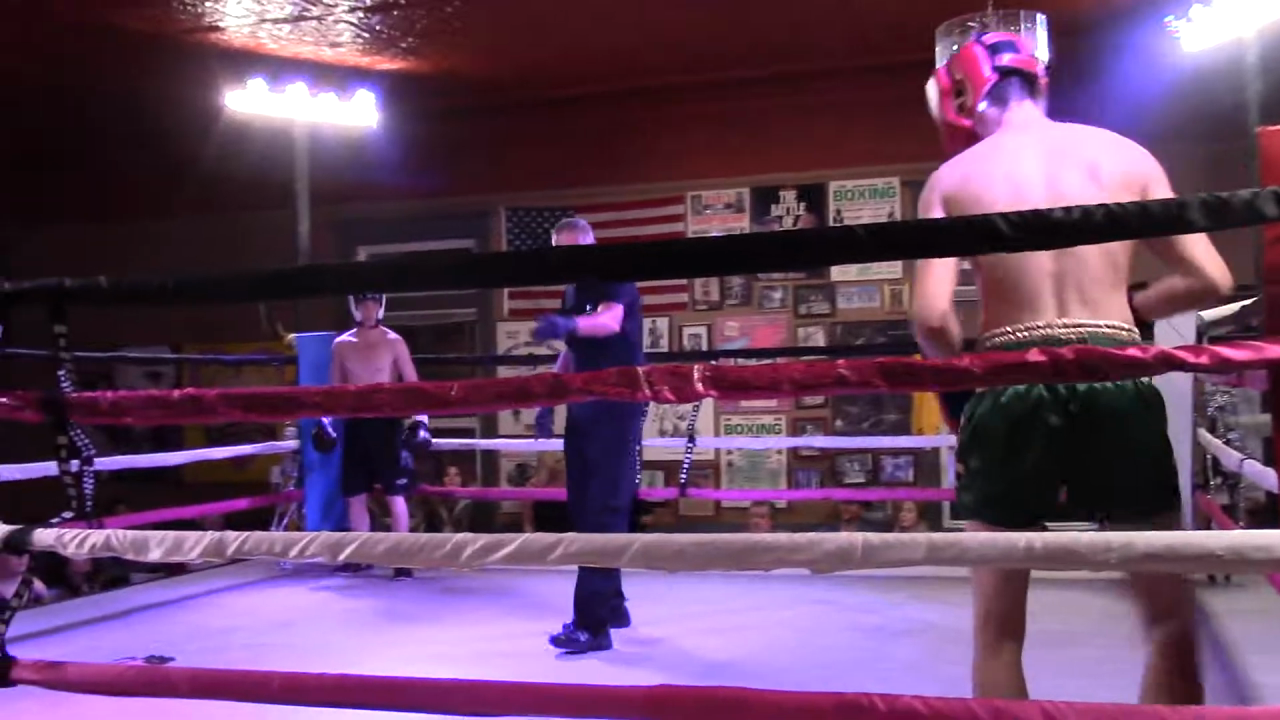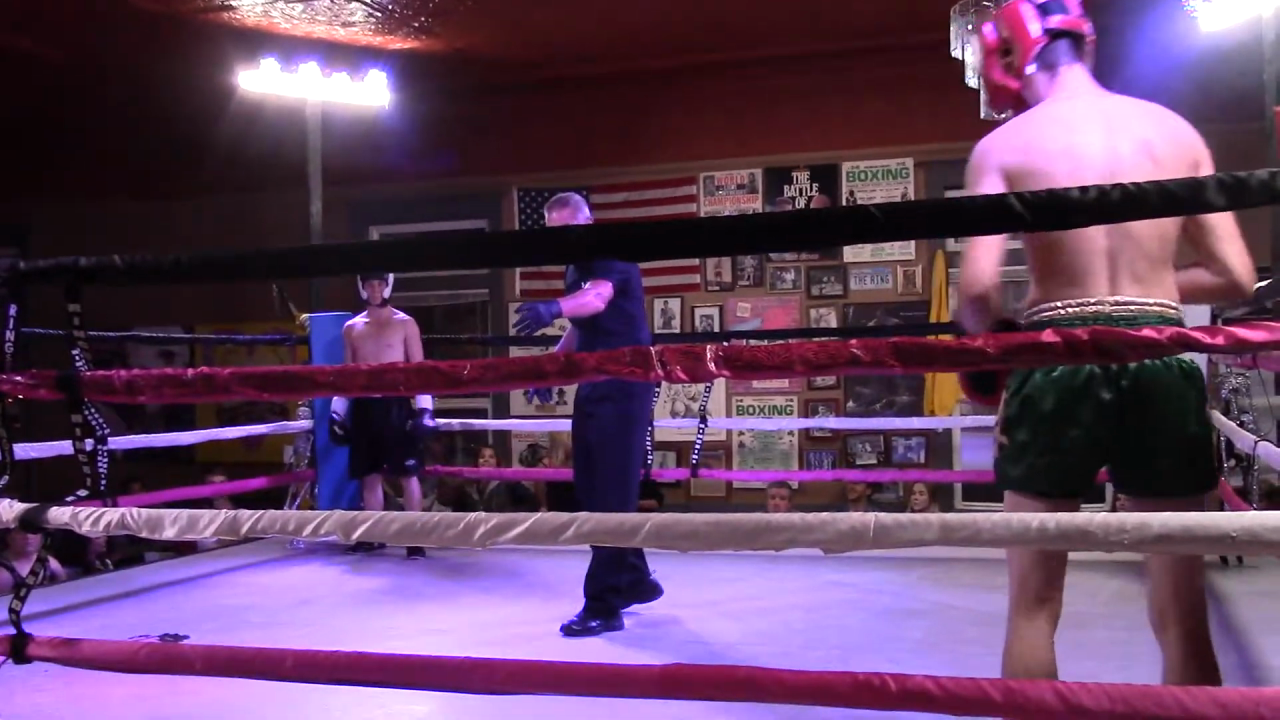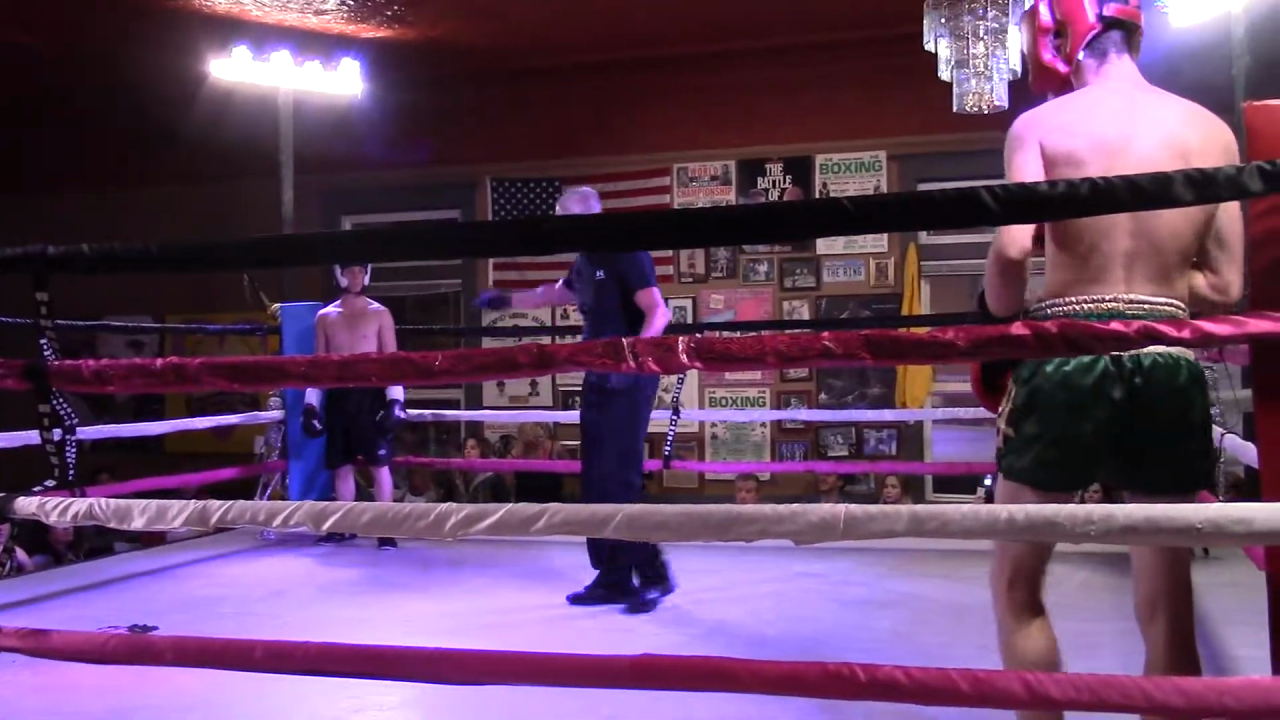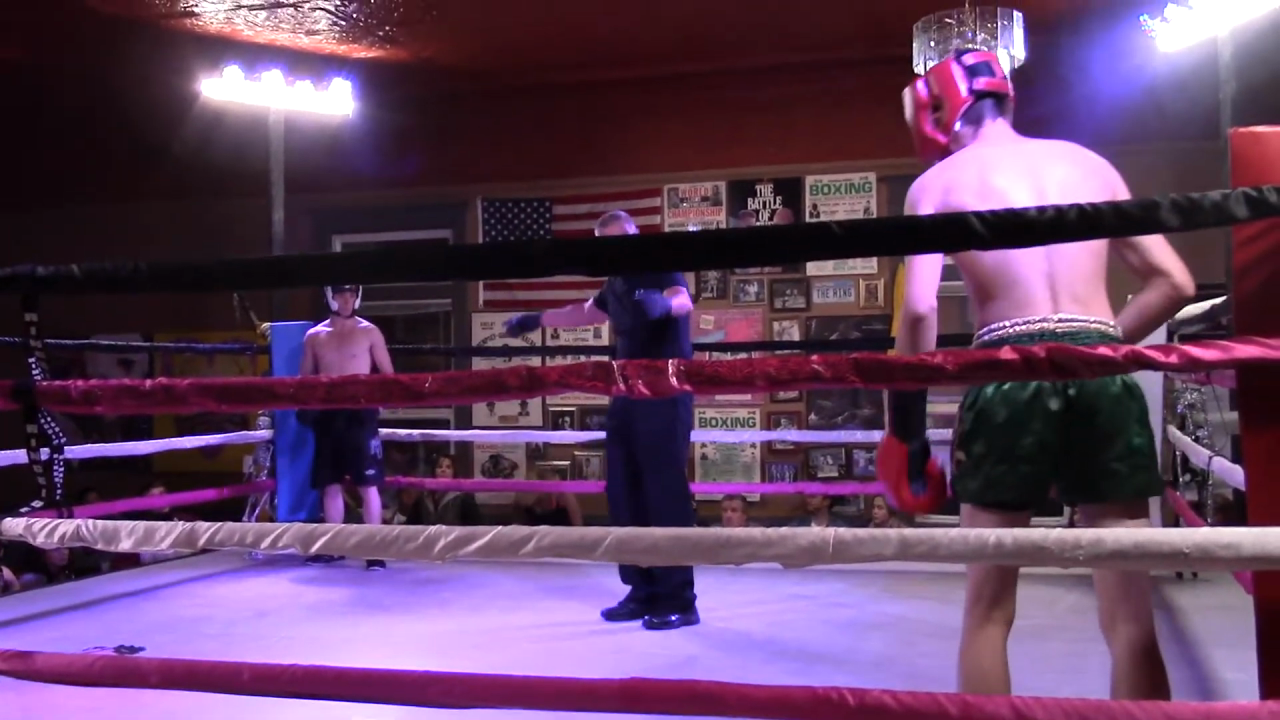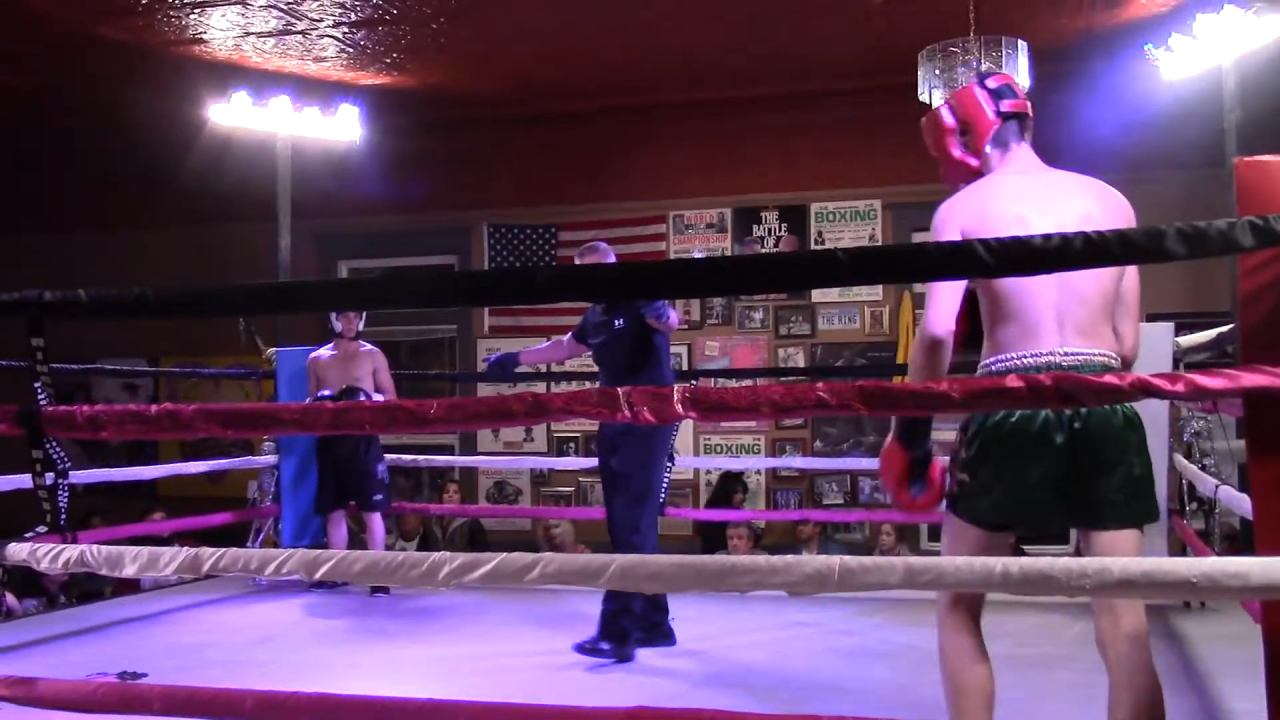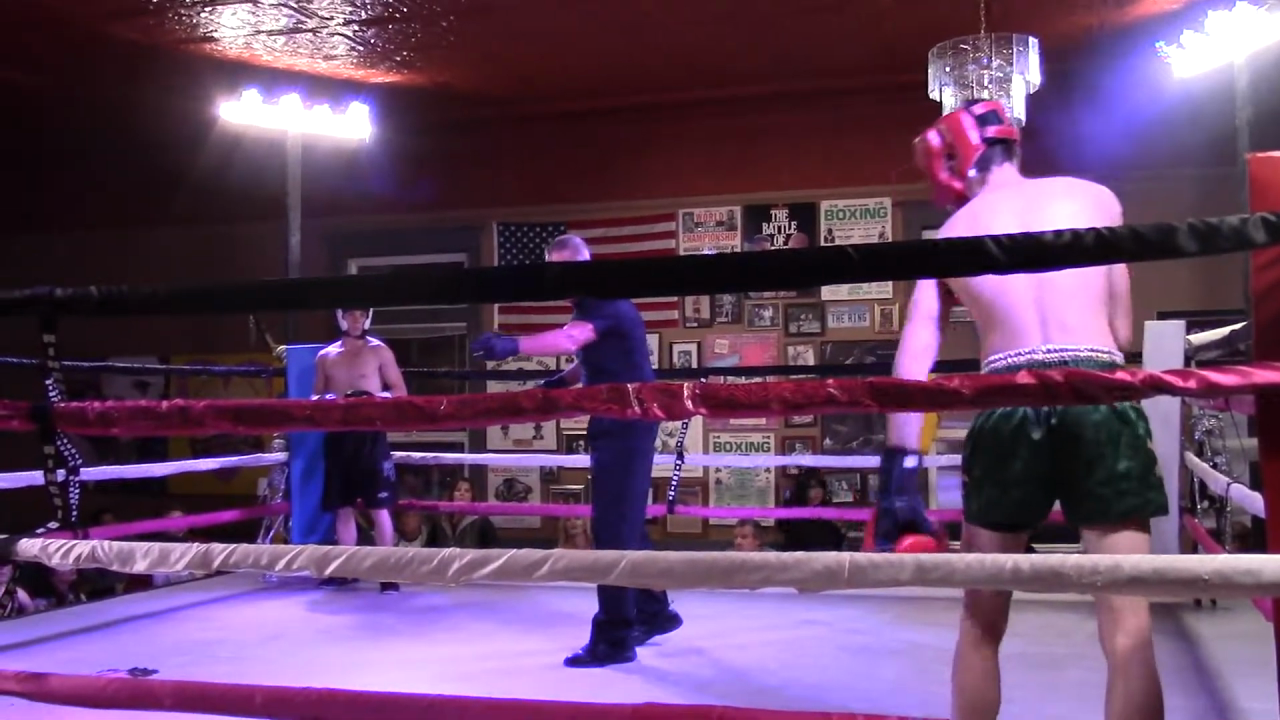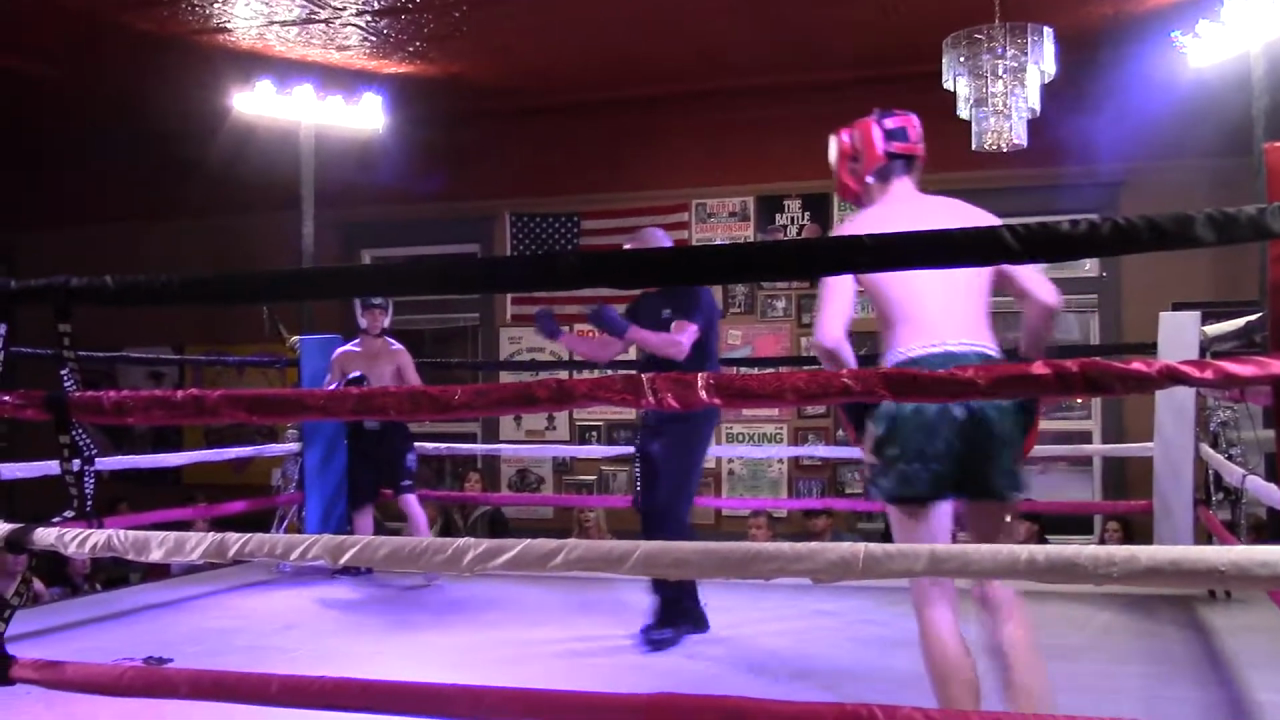
dt=0.7s
person 1, frame 1
left shoulder: (951, 180)
right shoulder: (1126, 155)
left elbow: (931, 317)
right elbow: (1213, 279)
left hip: (1012, 395)
right hip: (1117, 389)
left knee: (998, 632)
right knee: (1172, 621)
person 1, frame 2
left shoulder: (1004, 146)
right shoulder: (1175, 132)
left elbow: (978, 288)
right elbow: (1236, 276)
left wrist: (987, 338)
left hip: (1056, 371)
right hip: (1162, 366)
left knee: (1031, 610)
right knee: (1180, 618)
person 1, frame 3
left shoulder: (1040, 126)
right shoulder: (1211, 133)
left elbow: (1013, 250)
right elbow: (1225, 286)
left wrist: (998, 322)
left hip: (1066, 364)
right hip: (1167, 367)
left knee: (1016, 586)
right knee: (1167, 611)
person 1, frame 4
left shoulder: (937, 183)
right shoulder: (1091, 166)
left elbow: (919, 308)
right elbow: (1174, 283)
left wrist: (906, 421)
left hip: (1008, 382)
right hip: (1105, 380)
left knee: (988, 612)
right knee: (1130, 616)
person 1, frame 5
left shoulder: (962, 210)
right shoulder: (1111, 203)
left elbow: (937, 331)
right elbow: (1124, 347)
left wrist: (913, 428)
left hip: (1014, 412)
right hip: (1105, 410)
left knee: (958, 611)
right knee: (1126, 633)
person 1, frame 6
left shoulder: (949, 237)
right shoulder: (1095, 199)
left elbow: (912, 370)
right elbow: (1120, 329)
left wrist: (898, 482)
left hip: (1010, 410)
right hip: (1099, 400)
left knee: (980, 623)
right knee: (1127, 630)
person 1, frame 7
left shoulder: (857, 229)
right shoulder: (977, 217)
left elbow: (829, 337)
right elbow: (1046, 300)
left wrist: (856, 398)
left hip: (916, 393)
left knee: (933, 594)
right knee: (996, 584)
right ankle: (1034, 715)
person 2, frame 1
left shoulder: (615, 284)
right shoulder: (570, 295)
left elbow: (610, 321)
left wrist: (569, 323)
right wrist: (548, 402)
left hip: (617, 407)
right hip: (582, 409)
left knee: (605, 508)
right knee: (582, 508)
left ankle: (594, 623)
right ankle: (610, 607)
person 2, frame 2
left shoulder: (613, 260)
right shoulder: (574, 269)
left elbow: (597, 299)
left wrist: (553, 308)
left hip: (624, 387)
right hip: (593, 387)
left knee: (613, 493)
right knee: (592, 488)
left ankle: (604, 606)
right ankle: (635, 580)
person 2, frame 3
left shoulder: (627, 255)
right shoulder: (586, 260)
left elbow: (658, 311)
right elbow: (554, 294)
right wrist: (506, 300)
left hip: (629, 378)
right hip: (600, 377)
left knee: (616, 475)
right knee: (596, 479)
left ankle: (653, 575)
right ankle: (614, 579)
person 2, frame 4
left shoulder: (660, 271)
right shoulder: (616, 284)
left elbow: (683, 302)
right elbow: (584, 313)
left wrist: (663, 303)
right wrist: (535, 319)
left hip: (665, 397)
right hip: (627, 396)
left knee: (667, 496)
right knee: (622, 494)
left ankle: (680, 602)
right ankle: (645, 593)
person 2, frame 5
left shoulder: (641, 302)
right shoulder: (594, 317)
left elbow: (669, 321)
right elbow: (563, 347)
left wrist: (662, 315)
right wrist: (516, 359)
left hip: (648, 424)
right hip: (613, 425)
left knee: (631, 522)
right knee: (628, 523)
left ankle: (617, 633)
right ankle: (653, 622)
person 2, frame 6
left shoulder: (606, 303)
right shoulder: (591, 305)
left elbow: (567, 340)
left wrist: (512, 345)
right wrist: (562, 381)
left hip: (628, 421)
right hip: (611, 421)
left knee: (613, 526)
right knee: (623, 521)
left ankle: (613, 638)
right ankle: (654, 611)
person 2, frame 7
left shoulder: (694, 294)
right shoulder: (643, 303)
left elbow: (677, 348)
right elbow: (603, 352)
left wrist: (621, 326)
right wrist: (557, 335)
left hip: (691, 415)
right hip: (657, 415)
left knee: (669, 510)
right knee: (655, 511)
left ankle: (676, 613)
right ankle: (679, 610)
person 3, frame 1
left shoulder: (394, 343)
right shoulder: (341, 345)
left elbow: (413, 385)
right elbow: (335, 388)
left wrist: (420, 423)
right wrist: (324, 421)
left hip: (386, 425)
right hip: (355, 426)
left knee: (395, 495)
right knee: (355, 495)
person 3, frame 2
left shoulder: (405, 323)
right shoulder: (351, 328)
left wrist: (424, 409)
right wrist: (337, 411)
left hip: (395, 405)
right hip: (363, 407)
left knee: (407, 474)
right knee: (369, 475)
person 3, frame 3
left shoulder: (379, 314)
right shoulder: (325, 317)
left wrist: (395, 400)
right wrist: (311, 404)
left hip: (369, 395)
right hip: (337, 397)
left knee: (379, 464)
right knee: (341, 466)
right ankle: (344, 527)
person 3, frame 4
left shoulder: (369, 332)
right shoulder: (314, 336)
left elbow: (389, 375)
right elbow: (305, 377)
left hip: (359, 414)
right hip: (326, 415)
left knee: (368, 484)
right knee: (330, 484)
person 3, frame 5
left shoulder: (372, 355)
right shoulder: (317, 359)
left elbow: (391, 397)
right elbow: (309, 399)
left wrist: (368, 398)
right wrist: (316, 403)
left hip: (362, 439)
right hip: (330, 440)
left knee: (371, 510)
right knee: (334, 510)
person 3, frame 6
left shoulder: (379, 351)
right shoulder: (325, 356)
left elbow: (400, 392)
right elbow: (316, 395)
left wrist: (373, 398)
right wrist: (322, 402)
left hip: (370, 435)
right hip: (337, 436)
left knee: (379, 507)
right knee: (342, 508)
person 3, frame 7
left shoulder: (398, 353)
right shoulder: (343, 356)
right wrist: (344, 388)
left hip: (392, 433)
right hip: (361, 436)
left knee: (407, 498)
right knee: (360, 503)
